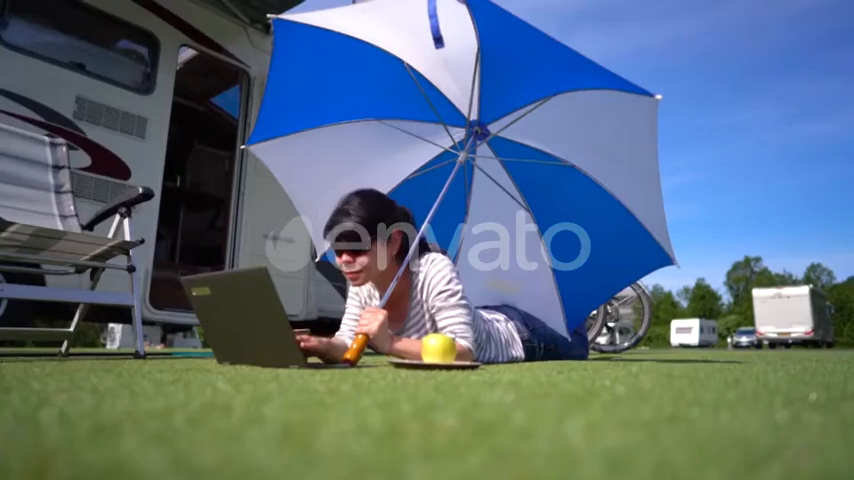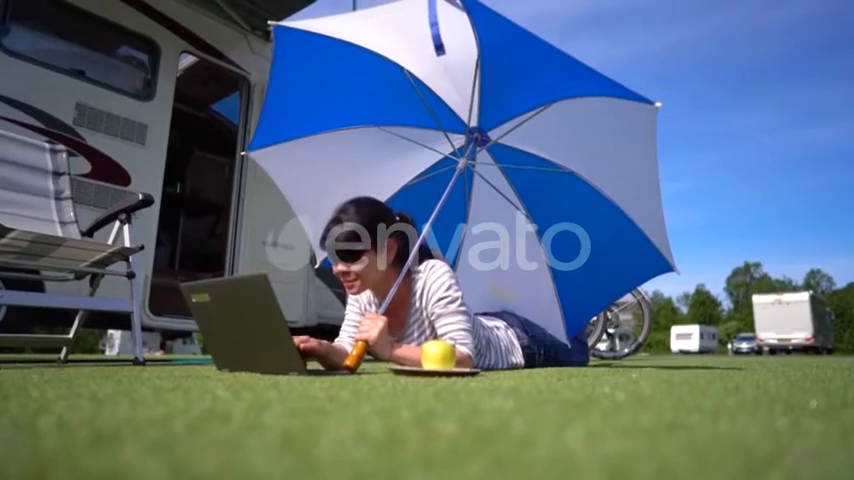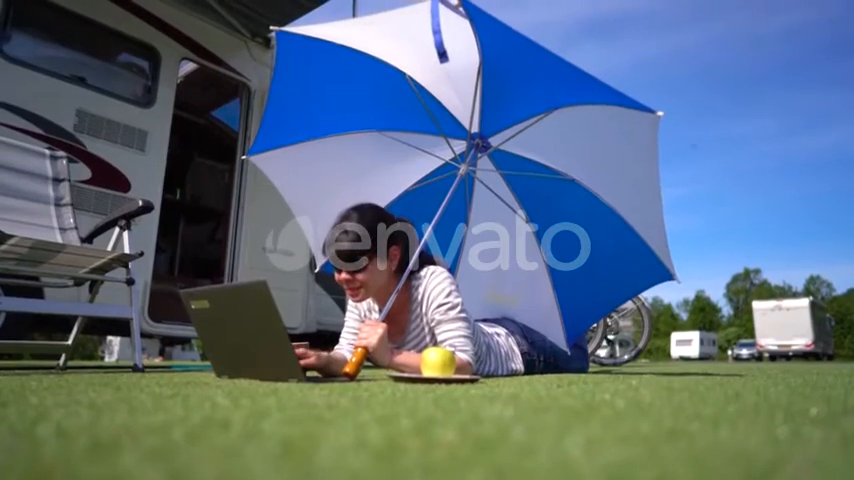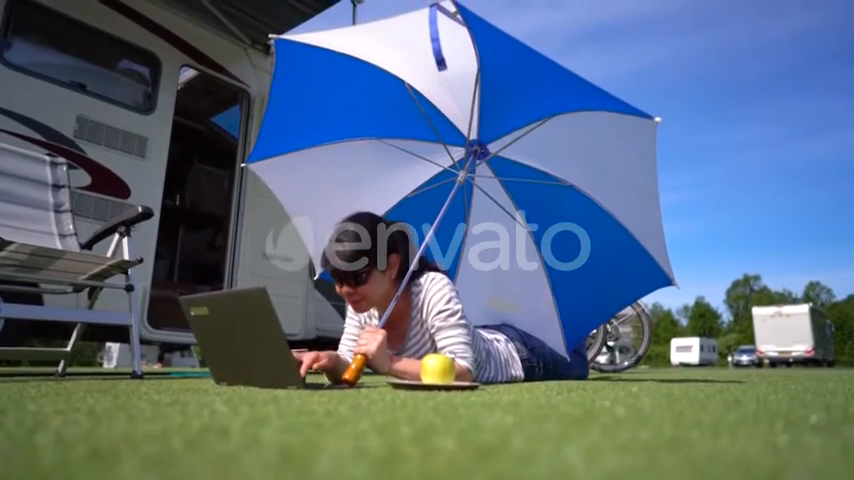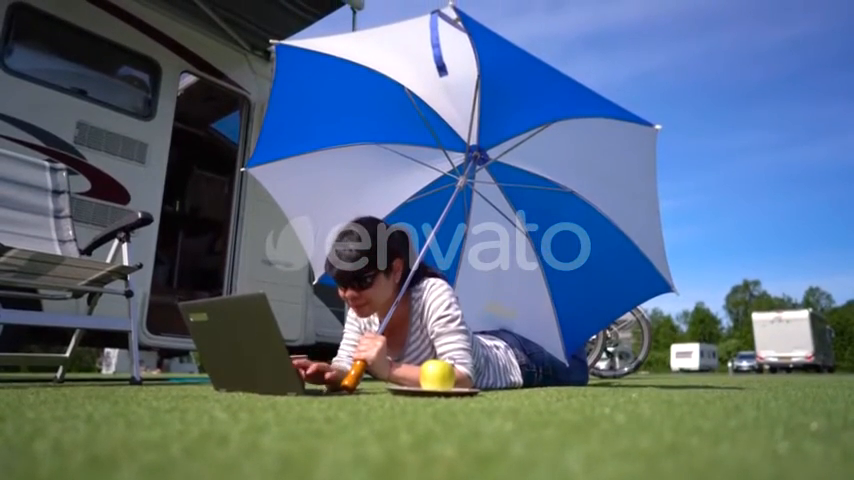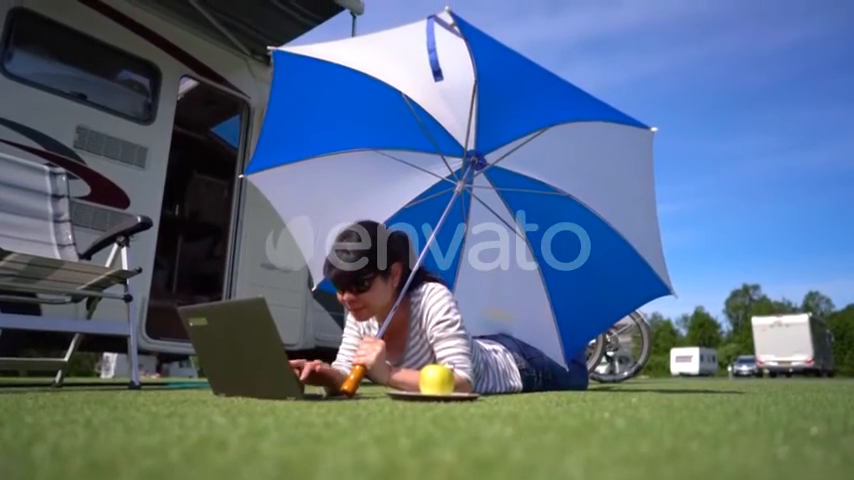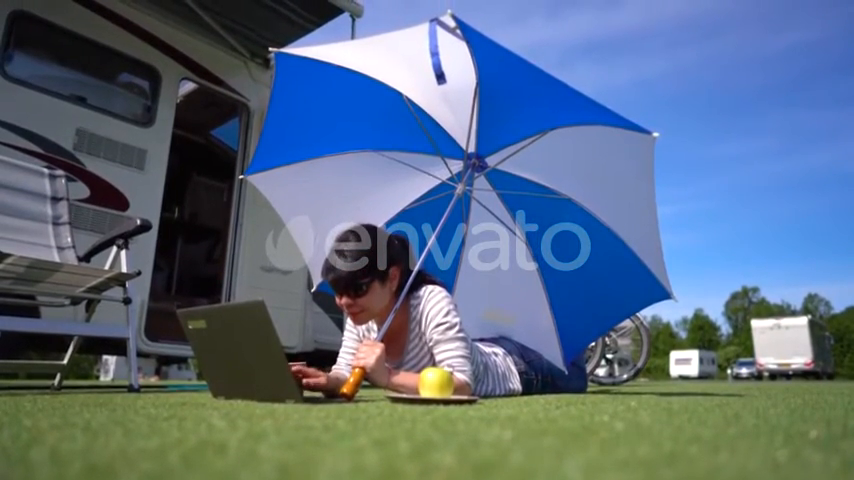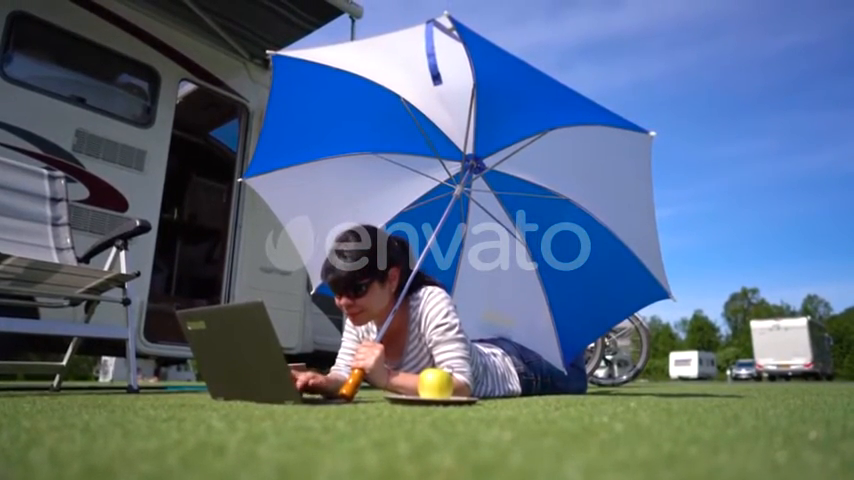
dt=0.5s
person 1, frame 1
left shoulder: (434, 270)
right shoulder: (361, 285)
left elbow: (464, 351)
right elbow: (345, 346)
left wrist: (391, 344)
right wrist: (323, 347)
left hip: (516, 336)
person 1, frame 2
left shoulder: (434, 277)
right shoulder: (361, 292)
left elbow: (463, 358)
right elbow: (345, 353)
left wrist: (391, 350)
right wrist: (323, 350)
left hip: (517, 344)
person 1, frame 3
left shoulder: (434, 283)
right shoulder: (361, 299)
left elbow: (464, 364)
right elbow: (345, 360)
left wrist: (391, 357)
right wrist: (323, 361)
left hip: (516, 349)
person 1, frame 4
left shoulder: (434, 288)
right shoulder: (360, 306)
left elbow: (463, 372)
right elbow: (347, 371)
left wrist: (390, 363)
right wrist: (332, 362)
left hip: (515, 355)
person 1, frame 5
left shoulder: (434, 294)
right shoulder: (359, 310)
left elbow: (463, 378)
right elbow: (344, 372)
left wrist: (390, 370)
right wrist: (328, 373)
left hip: (514, 361)
person 1, frame 6
left shoulder: (432, 299)
right shoulder: (359, 315)
left elbow: (462, 382)
right elbow: (343, 376)
left wrist: (389, 375)
right wrist: (326, 374)
left hip: (514, 366)
person 1, frame 7
left shoulder: (432, 301)
right shoulder: (359, 318)
left elbow: (462, 385)
right elbow: (343, 375)
left wrist: (389, 377)
right wrist: (327, 381)
left hip: (514, 368)
person 1, frame 8
left shoulder: (431, 303)
right shoulder: (358, 319)
left elbow: (461, 386)
right elbow: (342, 377)
left wrist: (387, 378)
right wrist: (324, 383)
left hip: (513, 370)
